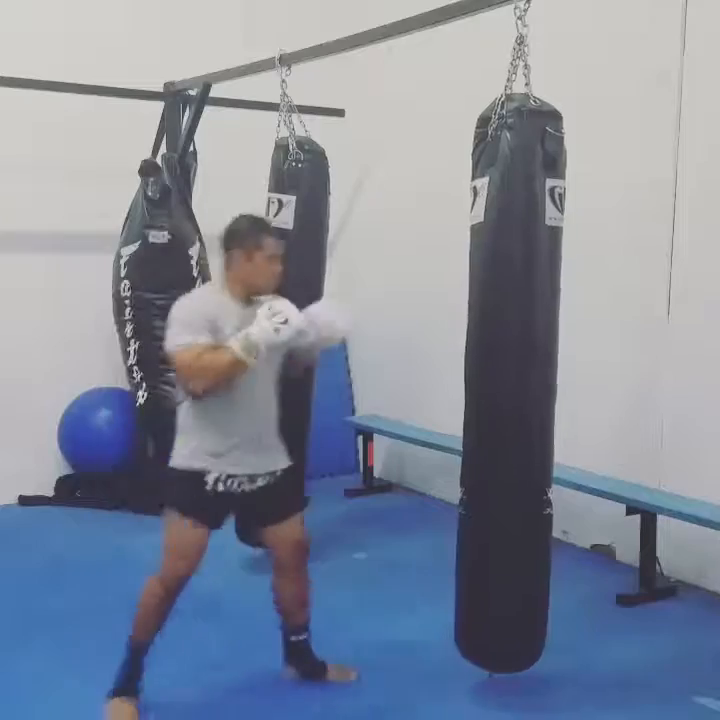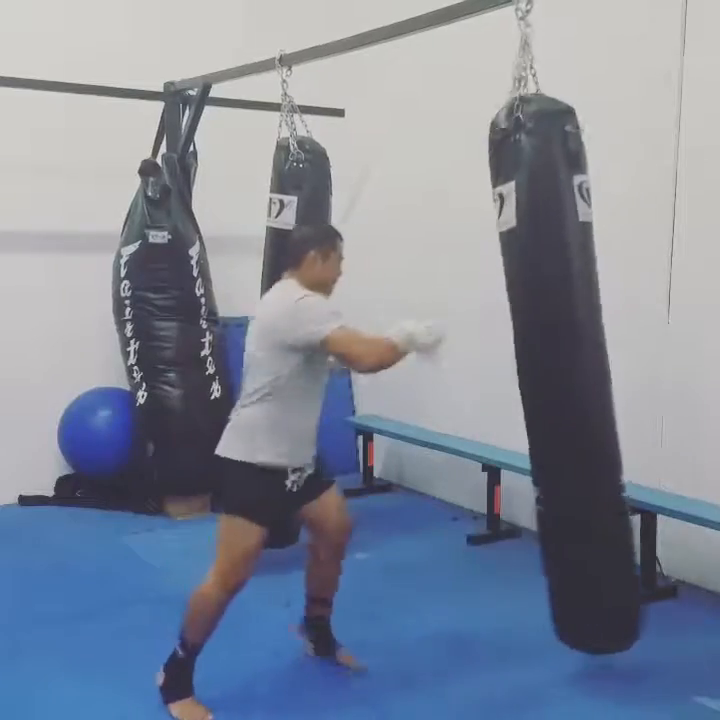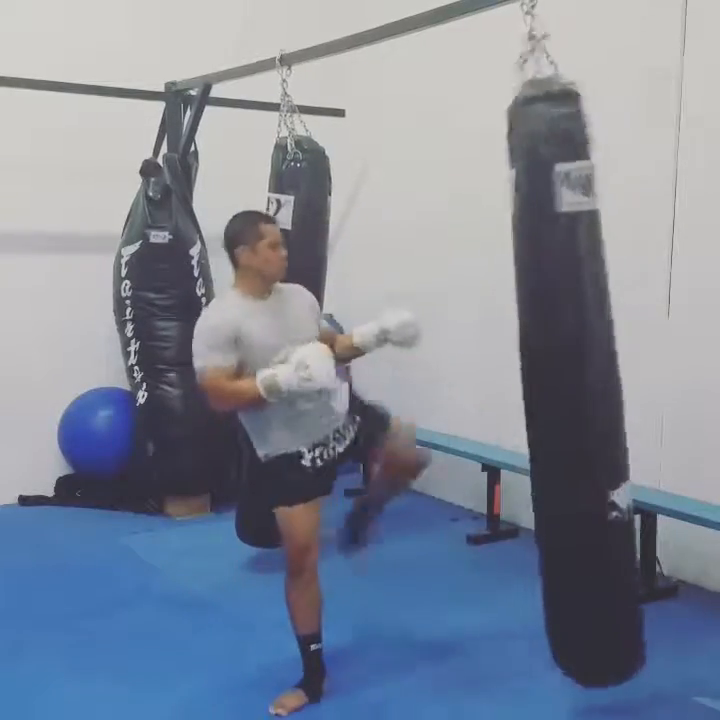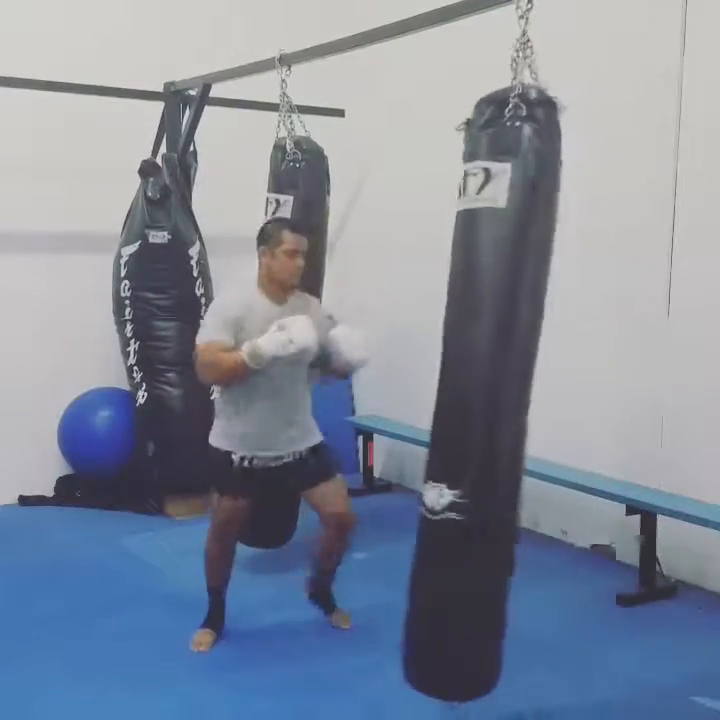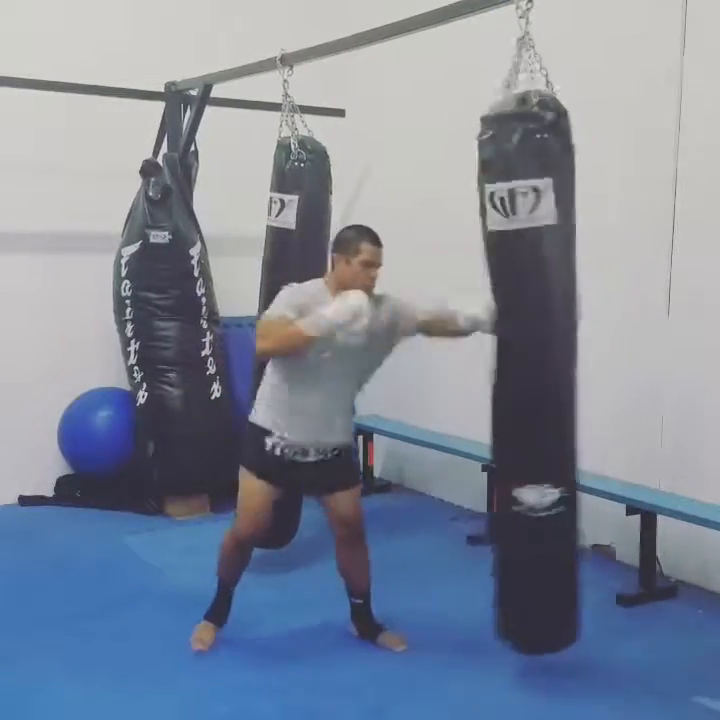
dt=0.7s
person 1, frame 1
left shoulder: (267, 308)
right shoulder: (196, 308)
left elbow: (269, 368)
right elbow: (198, 378)
left wrist: (310, 335)
right wrist: (256, 340)
left hip: (266, 463)
right hip: (203, 468)
left knee: (293, 554)
right knee: (174, 575)
left ankle: (301, 657)
person 1, frame 2
left shoulder: (300, 304)
right shoulder: (298, 304)
left elbow: (344, 358)
right elbow: (363, 356)
left wrist: (392, 339)
right wrist: (410, 338)
left hip: (294, 457)
right hip: (254, 459)
left knee: (335, 530)
right knee: (231, 573)
left ankle: (318, 634)
right ankle: (175, 679)
person 1, frame 3
left shoulder: (299, 296)
right shoulder: (217, 322)
left elbow: (329, 346)
right elbow: (218, 396)
left wrist: (374, 334)
right wrist: (276, 380)
left hip: (340, 414)
right hip: (289, 453)
left knee: (407, 462)
right knee: (301, 556)
left ankle: (361, 516)
right ankle: (313, 676)
person 1, frame 4
left shoulder: (311, 309)
right shoulder: (230, 306)
left elbow: (334, 365)
right elbow: (209, 370)
left wrist: (348, 357)
right wrist: (267, 346)
left hip: (299, 441)
right hip: (238, 445)
left knee: (341, 517)
right knee: (225, 533)
left ankle: (320, 589)
right ankle: (215, 615)
person 1, frame 5
left shoulder: (384, 310)
right shoulder: (297, 297)
left elbow: (438, 323)
right elbow: (265, 345)
left wrist: (476, 320)
right wrist: (321, 324)
left hip: (333, 442)
right hip: (275, 433)
left knee: (351, 530)
right knee: (246, 530)
left ankle: (364, 619)
right ankle: (218, 612)
